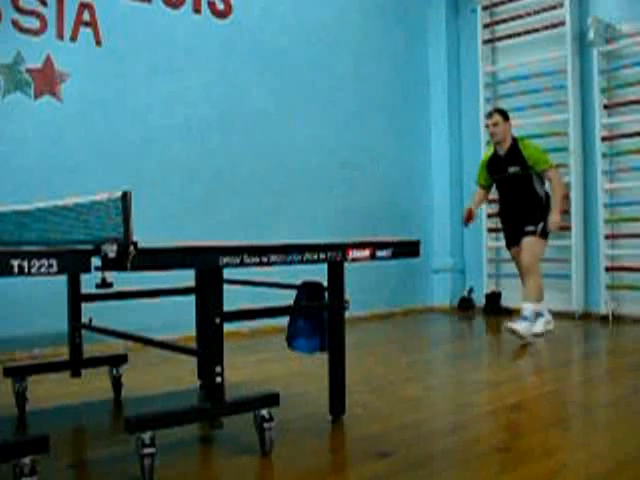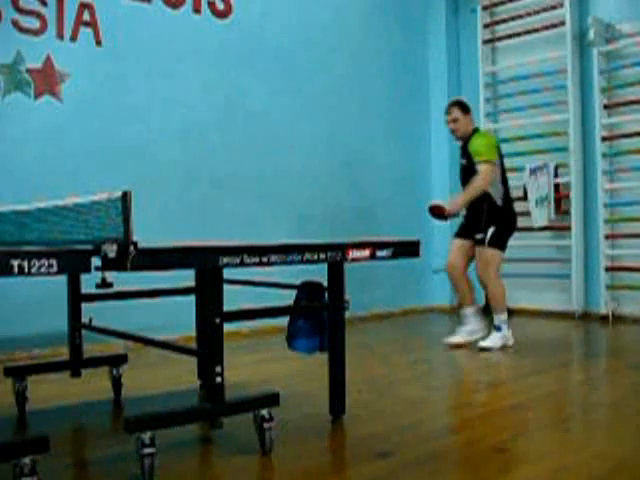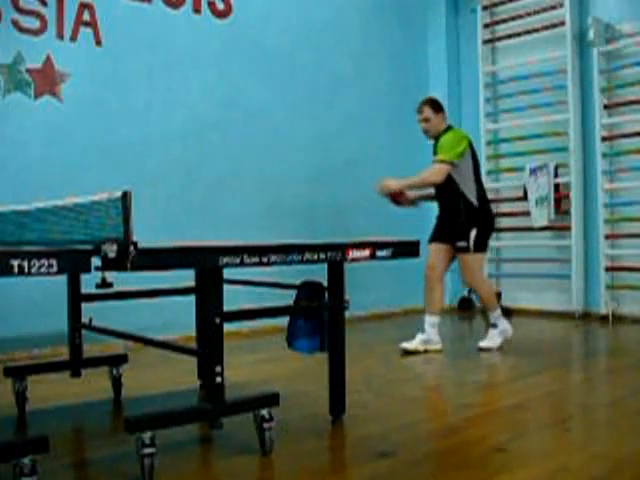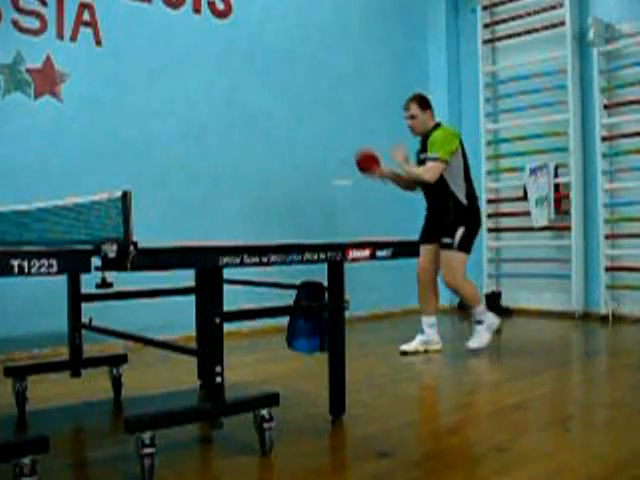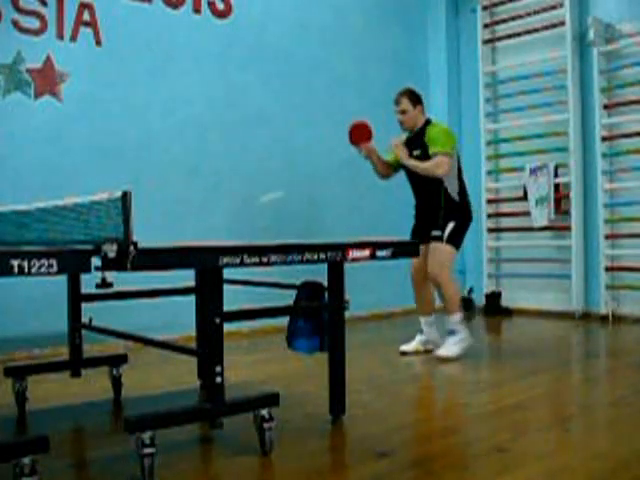
dt=0.5s
person 1, frame 1
left shoulder: (528, 150)
right shoulder: (489, 160)
left elbow: (556, 179)
right elbow: (483, 189)
left wrist: (555, 211)
right wrist: (473, 207)
left hip: (536, 215)
right hip: (511, 220)
left knee: (529, 265)
right knee: (526, 271)
left ankle: (526, 319)
right ankle: (543, 315)
person 1, frame 2
left shoulder: (482, 141)
right shoulder: (466, 147)
left elbow: (486, 176)
left wrist: (461, 199)
right wrist: (459, 205)
left hip: (495, 217)
right hip: (475, 217)
left knee: (486, 273)
right knee: (454, 266)
left ankle: (502, 330)
right ankle: (472, 323)
person 1, frame 3
left shoulder: (453, 138)
right shoulder: (442, 143)
left elbow: (436, 176)
left wrist: (400, 184)
right wrist: (416, 197)
left hip: (472, 218)
right hip: (449, 218)
left knee: (473, 277)
right knee: (433, 272)
left ankle: (499, 325)
right ankle: (430, 335)
person 1, frame 4
left shoulder: (443, 136)
right shoulder: (426, 143)
left elbow: (429, 175)
right elbow: (415, 184)
left wrist: (403, 164)
right wrist: (387, 175)
left hip: (459, 216)
right hip: (436, 216)
left knee: (452, 277)
right knee: (424, 273)
left ankle: (484, 319)
right ankle: (429, 335)
person 1, frame 5
left shoulder: (438, 132)
right shoulder: (409, 140)
left elbow: (439, 169)
right elbow: (386, 172)
left wrist: (406, 159)
right wrist: (372, 155)
left hip: (450, 212)
right hip: (426, 214)
left knee: (437, 271)
right knee: (418, 273)
left ankle: (458, 332)
right ankle: (428, 335)
